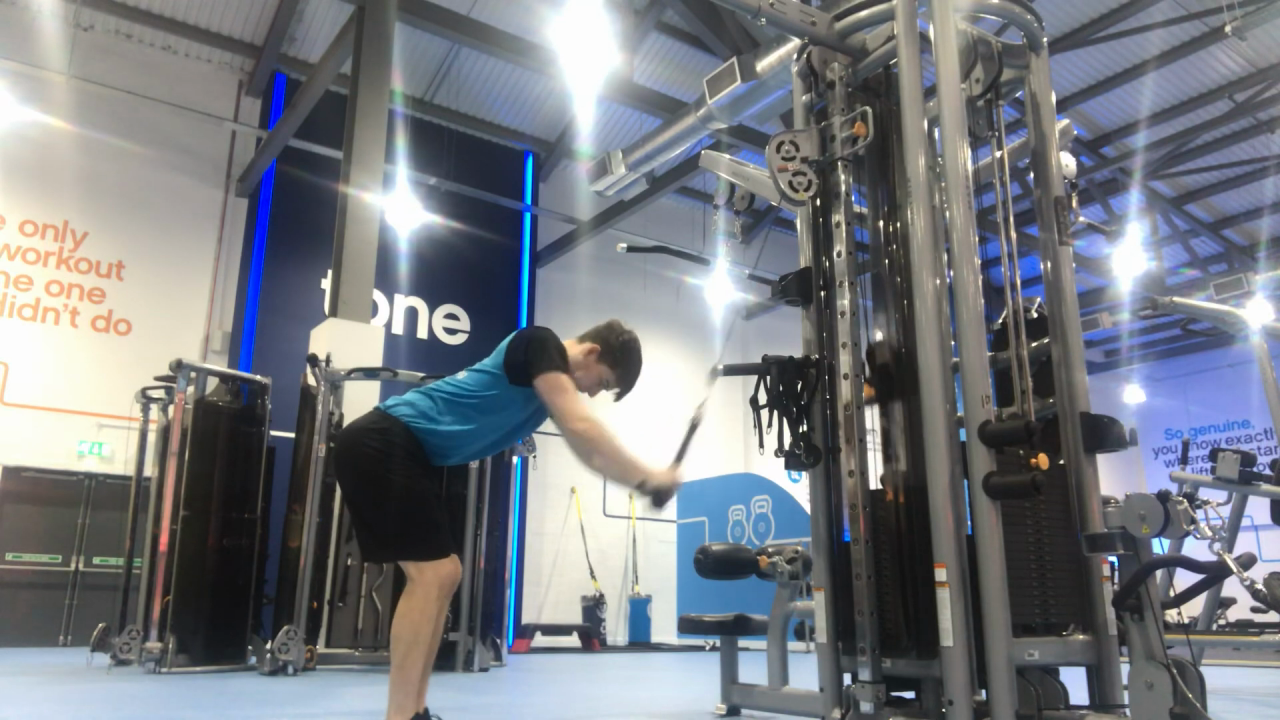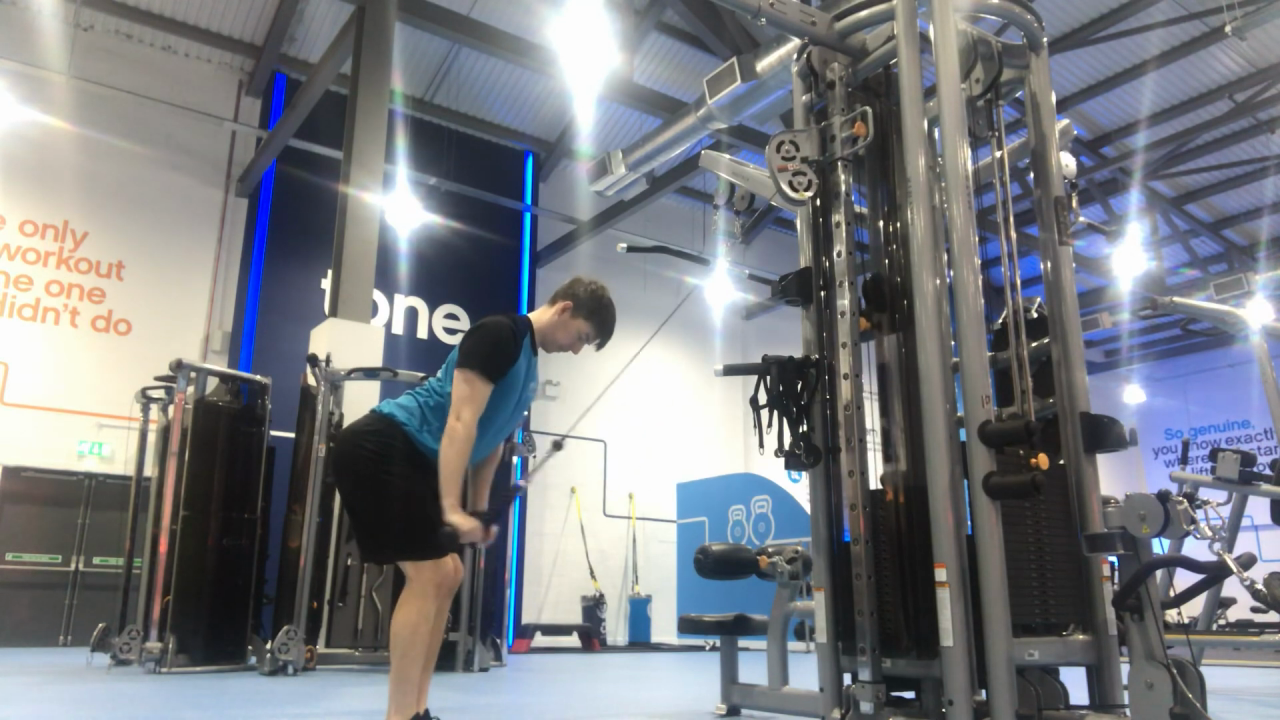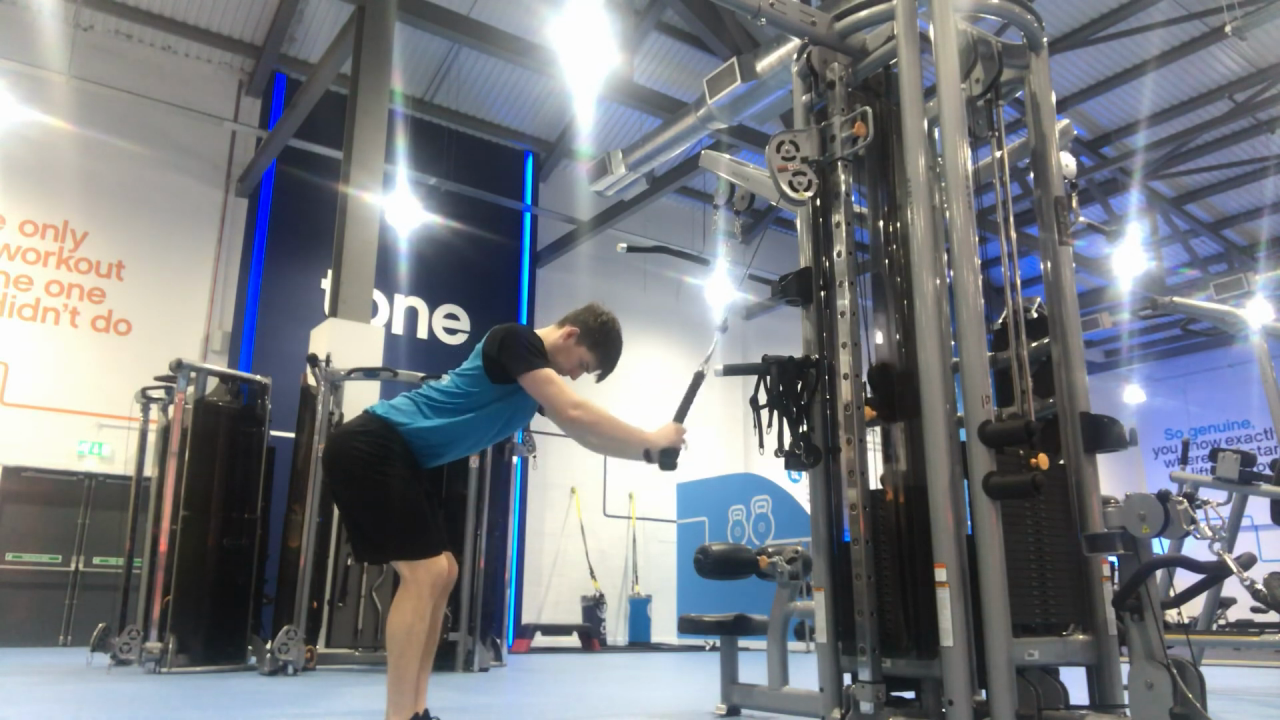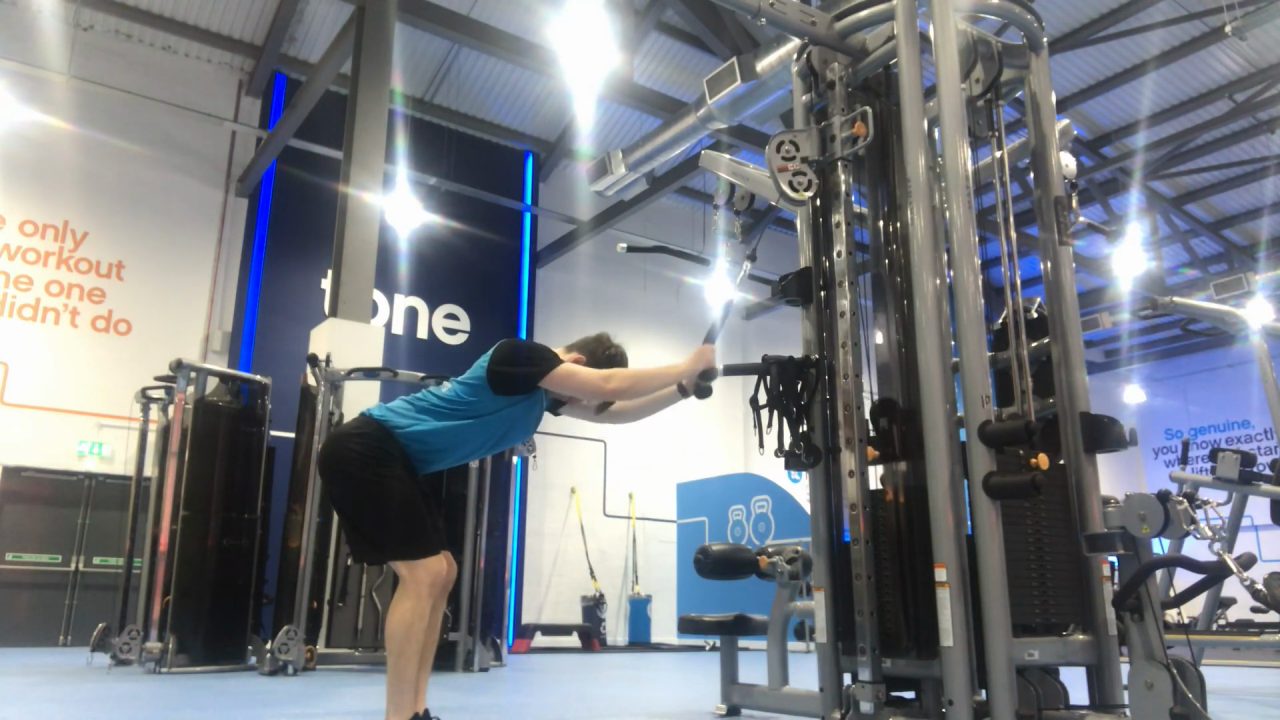
dt=1s
person 1, frame 1
left shoulder: (555, 383)
right shoulder: (539, 345)
left elbow: (588, 448)
right elbow: (579, 425)
left wrist: (638, 482)
right wrist: (645, 474)
left hip: (412, 456)
right hip: (382, 445)
left knee: (444, 573)
right knee: (431, 573)
person 1, frame 2
left shoulder: (528, 362)
right shoulder: (499, 334)
left elbow: (491, 441)
right elbow: (461, 422)
left wrist: (479, 510)
right wrist: (453, 509)
left hip: (410, 459)
right hip: (379, 448)
left knee: (447, 575)
right knee: (431, 572)
person 1, frame 3
left shoulder: (537, 374)
right shoulder: (515, 340)
left elbow: (584, 434)
right elbow: (575, 414)
left wrist: (647, 449)
right wrist: (650, 442)
left hip: (397, 456)
right hip: (371, 448)
left knee: (440, 573)
right knee: (424, 573)
person 1, frame 4
left shoulder: (544, 389)
right shoulder: (520, 355)
left elbow: (617, 410)
right elbow: (610, 384)
left wrist: (684, 387)
right wrist: (687, 366)
left hip: (388, 457)
right hip: (365, 450)
left knee: (439, 573)
right knee: (423, 573)
